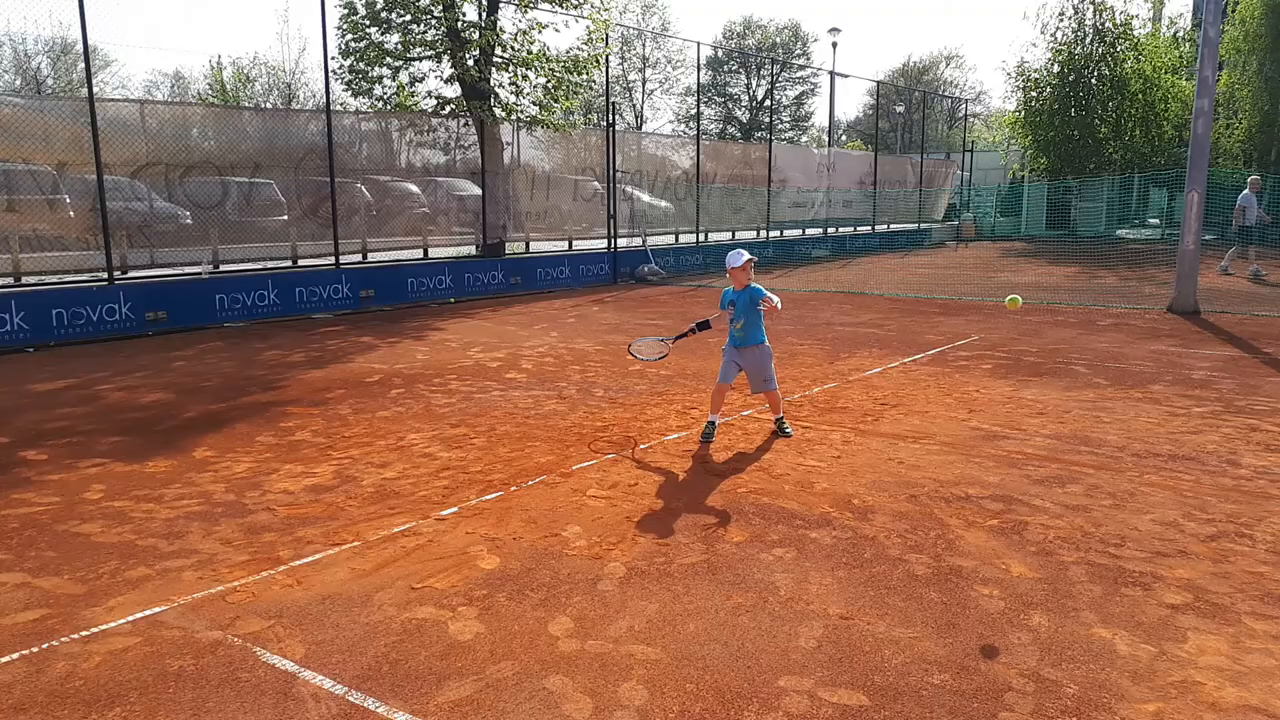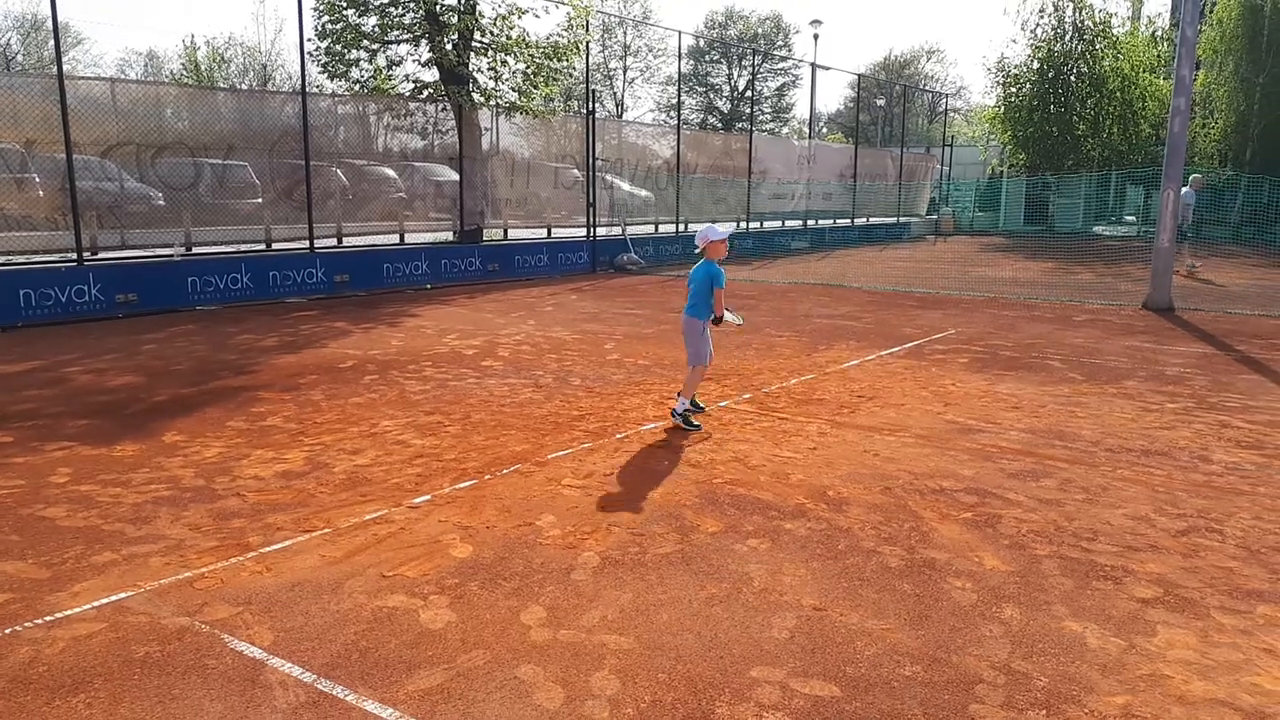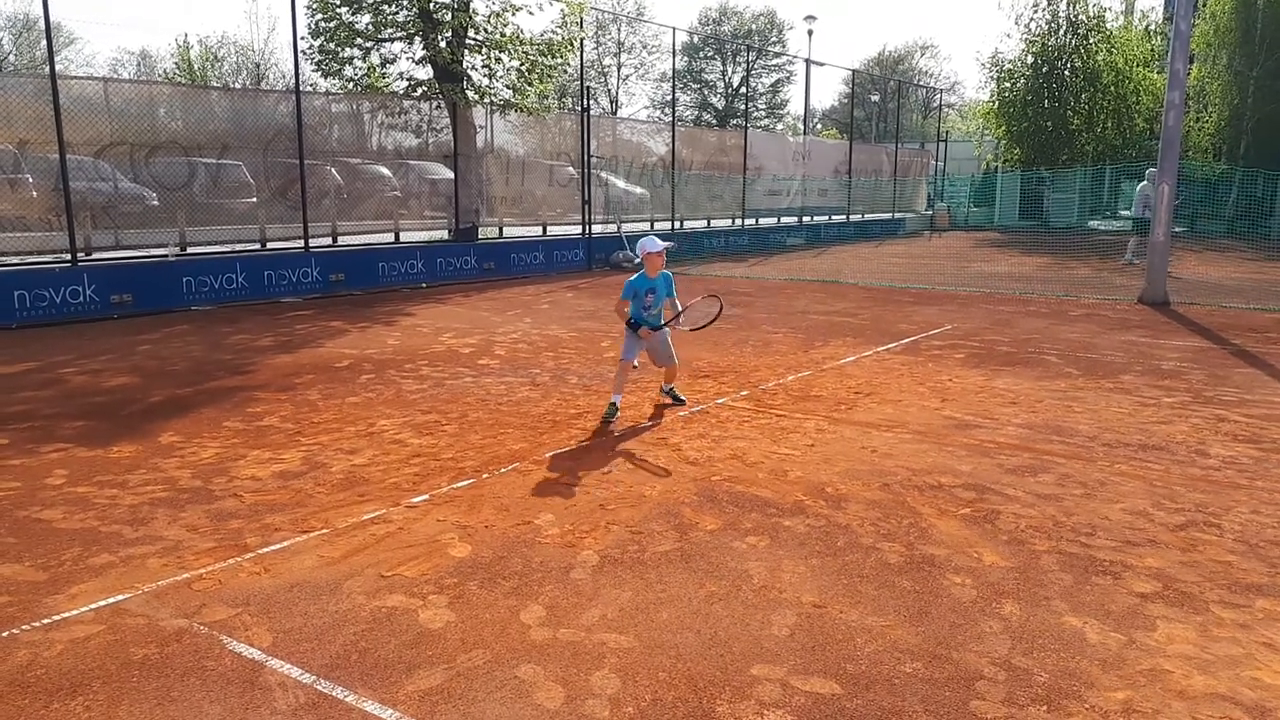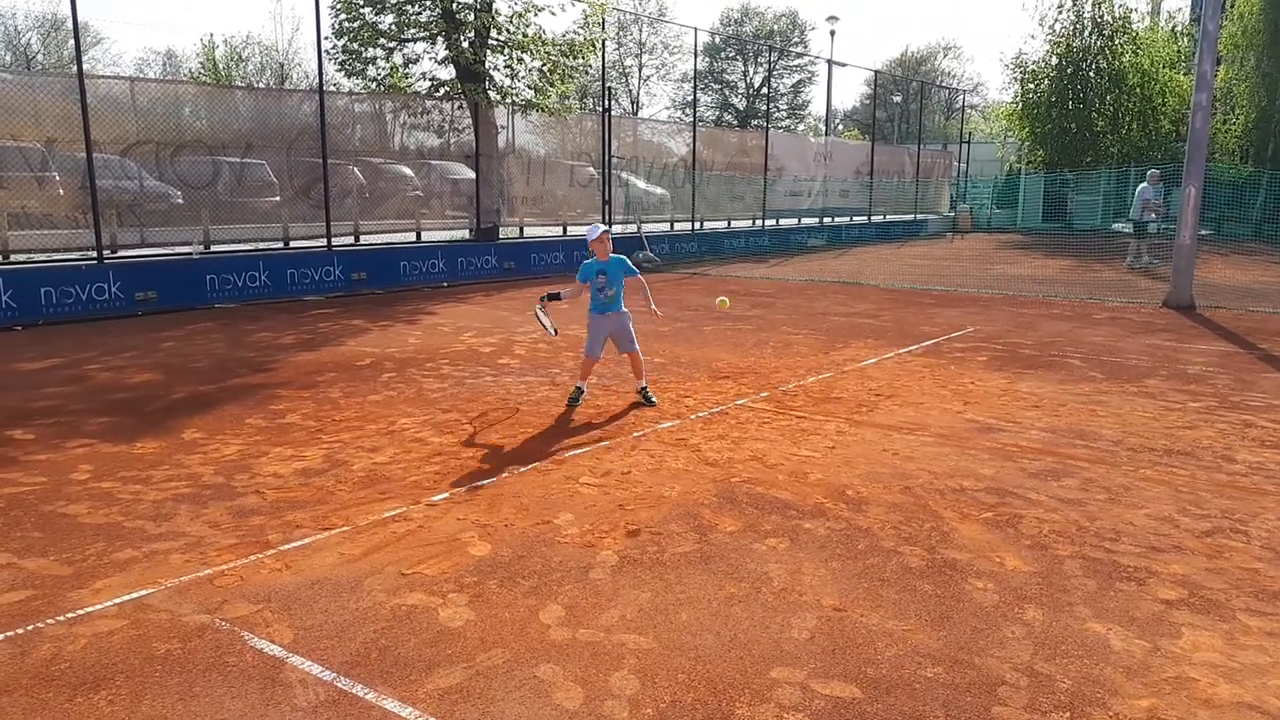
dt=1s
person 1, frame 1
left shoulder: (756, 292)
right shoulder: (727, 294)
left elbow: (776, 302)
left wrist: (773, 307)
left hip: (757, 349)
right hip: (734, 349)
left knee: (770, 391)
right knee: (721, 386)
left ankle: (779, 419)
right ankle: (712, 424)
person 1, frame 2
left shoulder: (698, 267)
right shoulder: (716, 271)
right elbow: (718, 304)
right wrist: (716, 319)
left hip: (694, 319)
right hip: (697, 321)
left knee: (703, 362)
right knee: (699, 365)
left ankle: (687, 397)
right ankle: (680, 411)
person 1, frame 3
left shoulder: (667, 277)
right shoulder: (634, 283)
left elbow: (673, 301)
right elbow: (619, 308)
left wrist: (678, 315)
right wrist: (635, 327)
left hip: (658, 330)
right hip: (637, 330)
left knee: (672, 365)
right knee: (625, 364)
left ankle: (668, 388)
right ankle: (614, 405)
person 1, frame 4
left shoulder: (621, 261)
right shoulder: (587, 266)
left elbow: (641, 282)
right elbow: (577, 292)
left wrist: (650, 304)
right wrist: (553, 296)
left hip: (618, 316)
right hip: (597, 318)
left knee: (634, 354)
right knee: (591, 358)
left ankle: (642, 388)
right ankle: (580, 389)
